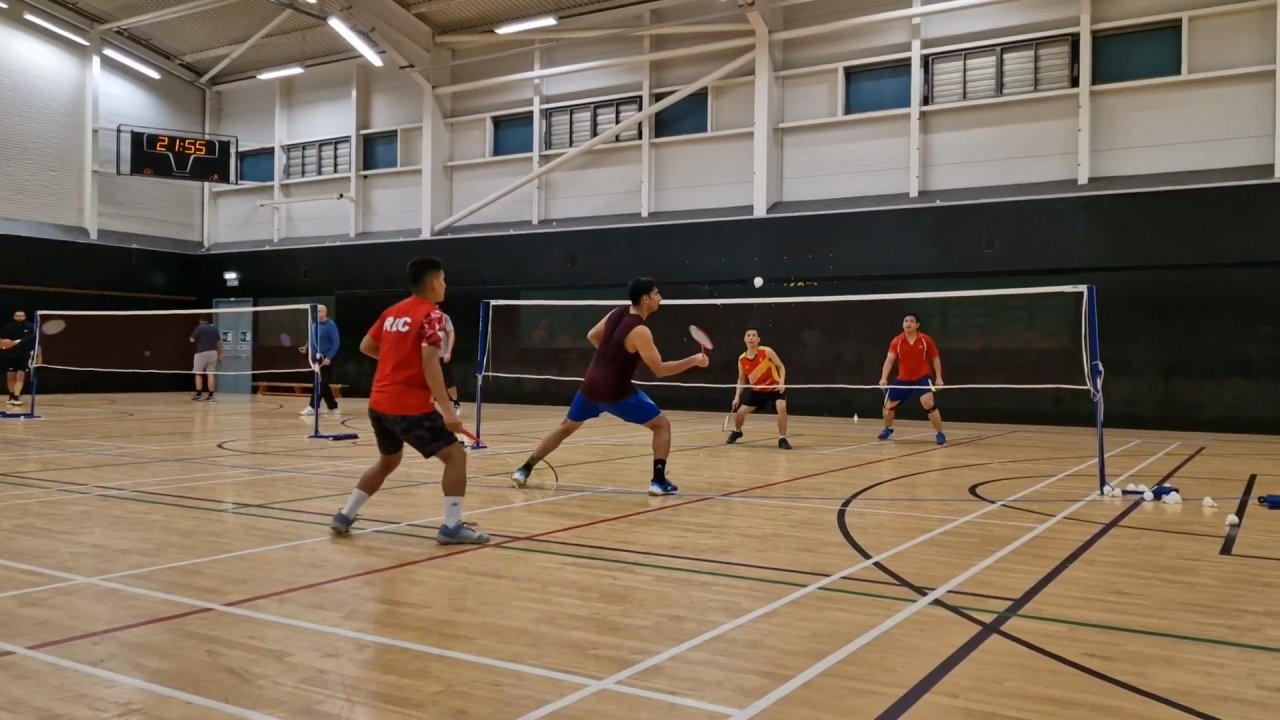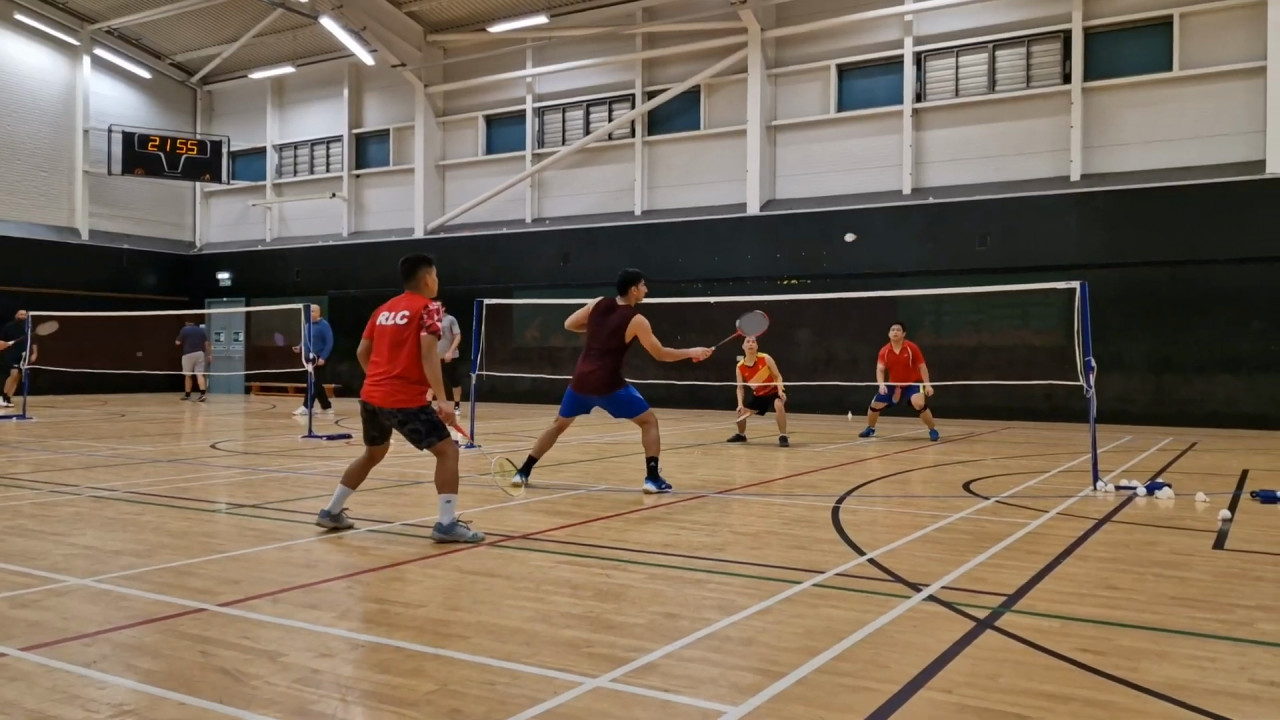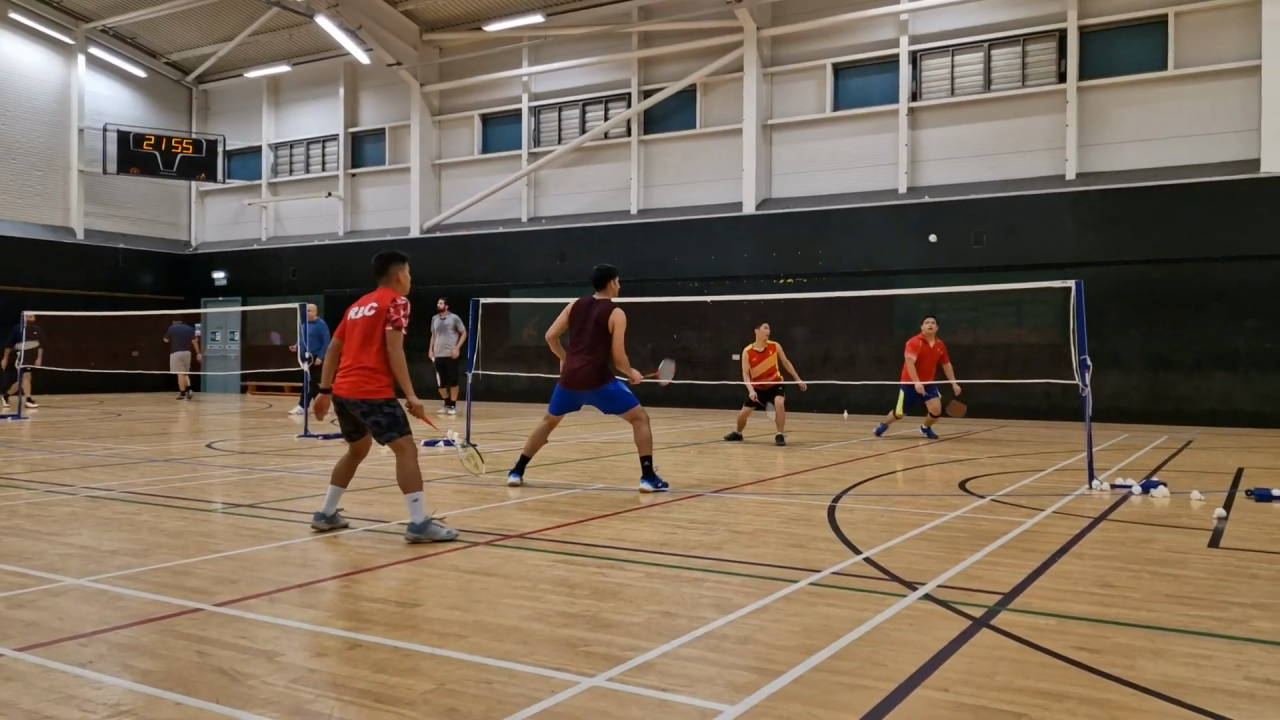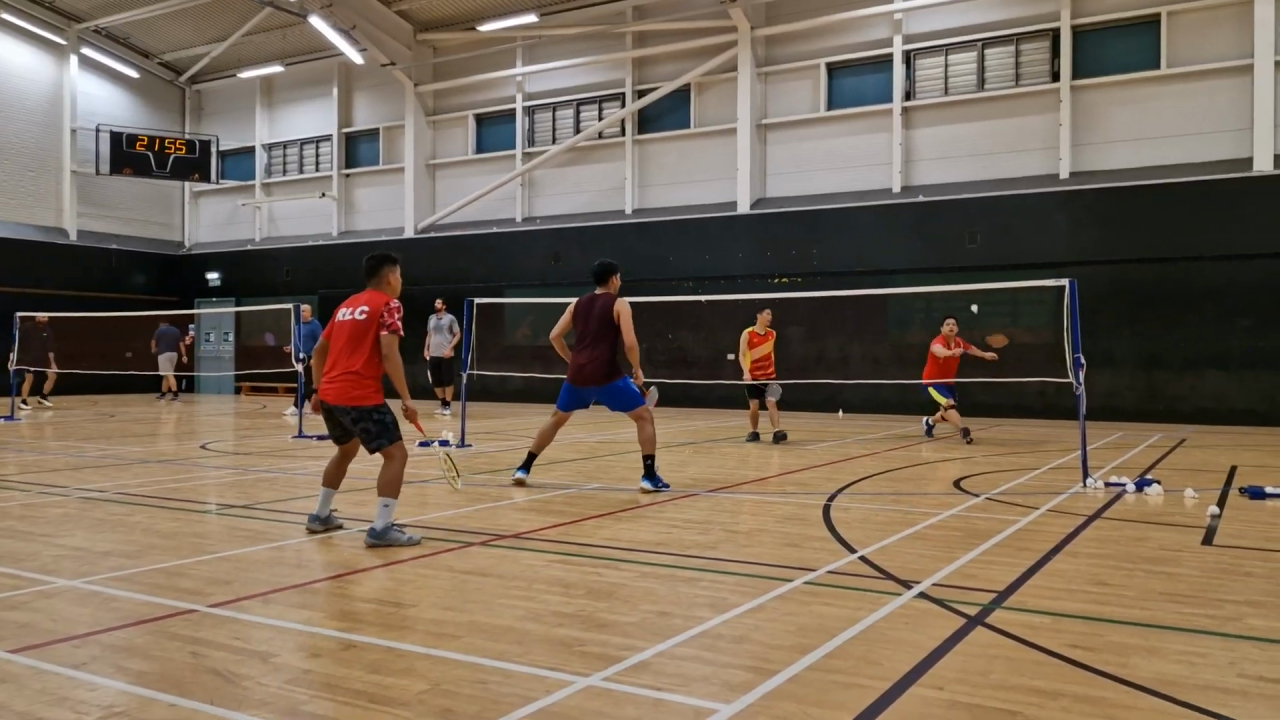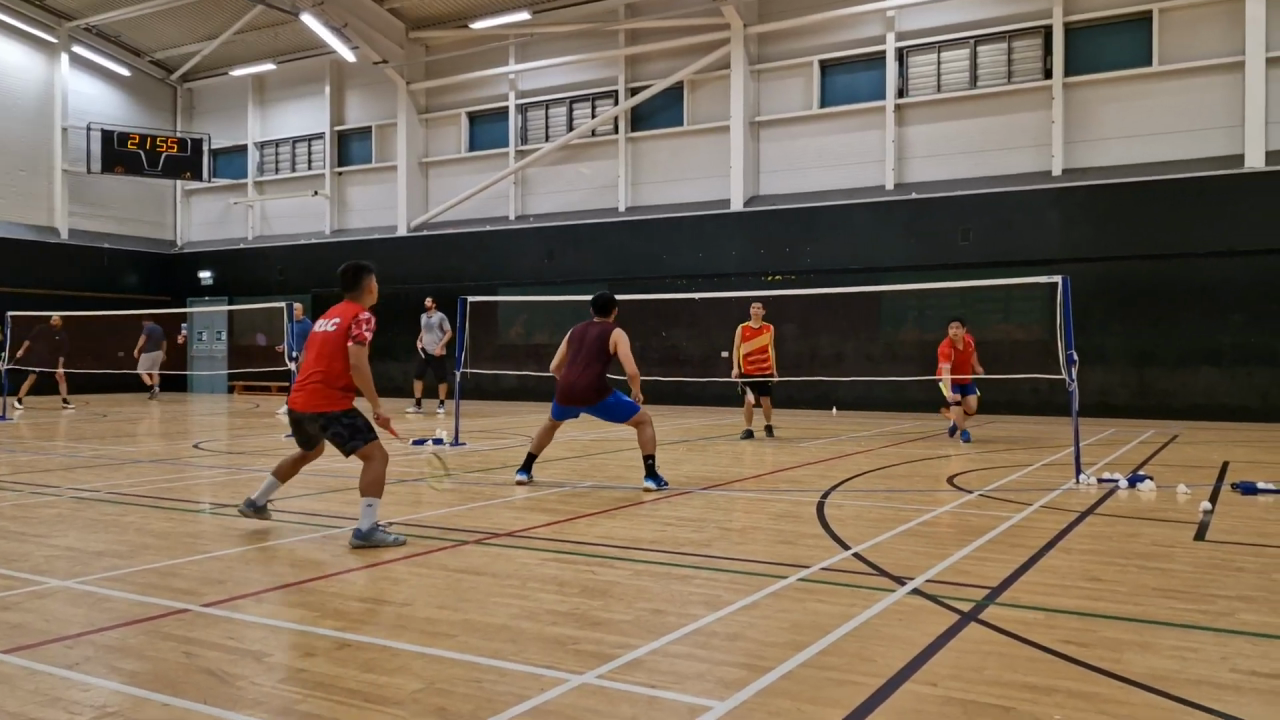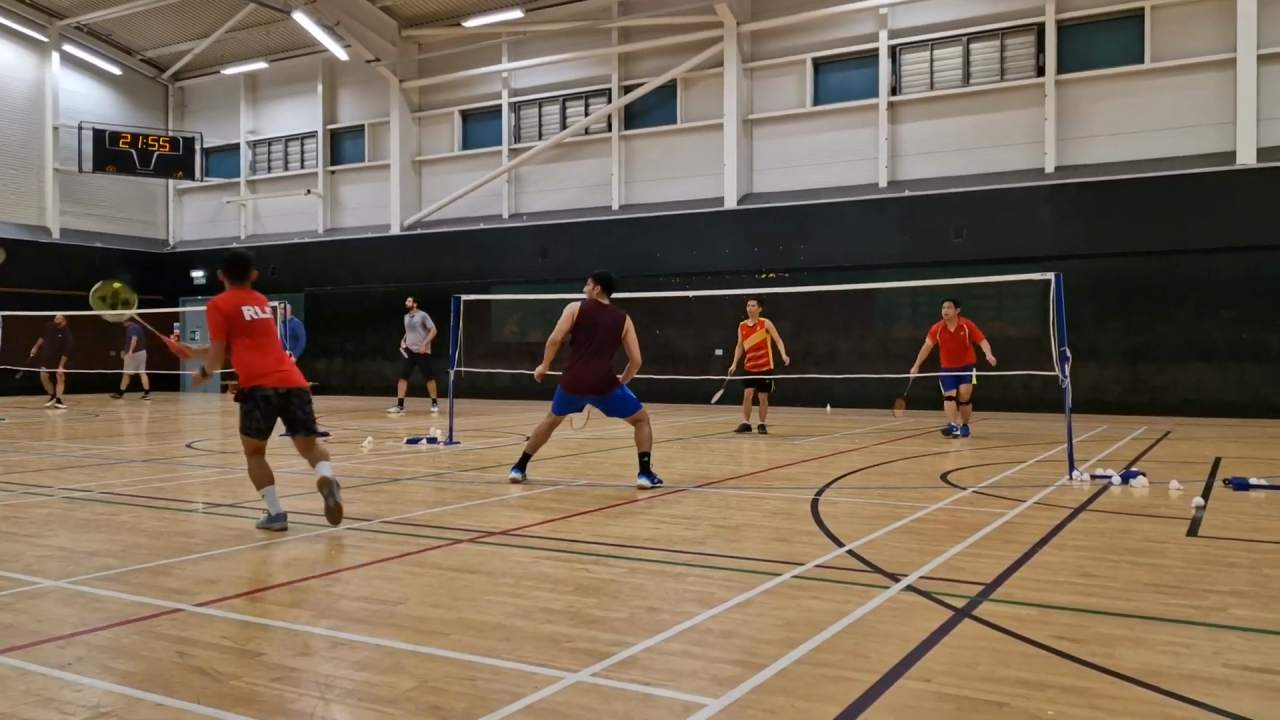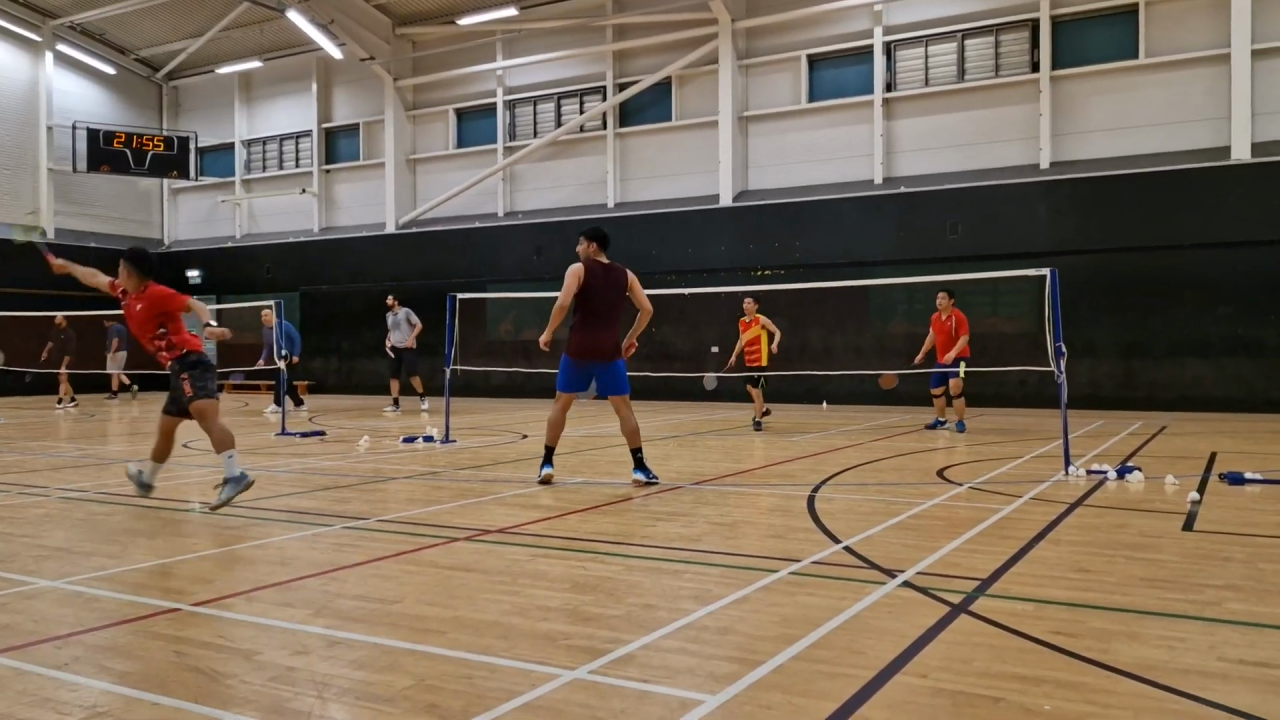
dt=0.3s
person 1, frame 1
left shoulder: (391, 312)
right shoulder: (431, 316)
left elbow: (366, 347)
right elbow: (430, 365)
right wrist: (447, 411)
left hip: (379, 404)
right hip: (410, 407)
left knee: (388, 462)
right knee: (454, 455)
left ankle: (346, 515)
right ankle: (452, 526)
person 1, frame 2
left shoulder: (383, 310)
right shoulder: (429, 308)
left elbow: (362, 352)
right elbow: (429, 355)
right wrist: (442, 401)
left hip: (371, 396)
right hip: (405, 400)
left knee: (372, 454)
right knee: (447, 451)
left ankle: (332, 511)
right ankle: (447, 523)
person 1, frame 3
left shoulder: (357, 305)
right shoulder: (396, 302)
left elbow: (333, 351)
right elbow: (394, 351)
left wrist: (324, 391)
right wrist: (412, 395)
left hip: (345, 390)
right hip: (373, 392)
left knee: (357, 449)
right knee: (406, 450)
left ankle: (326, 513)
right ankle: (419, 522)
person 1, frame 4
left shoulder: (346, 305)
right shoulder: (388, 305)
left elbow: (319, 350)
right elbow: (390, 354)
left wrist: (319, 390)
right wrist: (407, 399)
left hip: (330, 395)
right hip: (360, 398)
left knee: (346, 451)
right knee: (396, 455)
left ankle: (320, 515)
right ankle: (381, 528)
person 1, frame 5
left shoulder: (330, 316)
right shoulder: (362, 316)
right elbow: (357, 365)
right wrist: (377, 406)
left hip: (300, 403)
right hip: (330, 406)
left knee: (307, 453)
right knee: (376, 457)
left ankle: (257, 502)
right ankle: (366, 529)
person 1, frame 6
left shoulder: (219, 305)
right shoulder: (261, 302)
left elbow: (219, 350)
left wrist: (205, 372)
right wrist: (197, 351)
left hip: (258, 387)
right hip: (294, 383)
left knee: (255, 452)
right knee: (311, 447)
left ankle: (275, 513)
right ankle: (327, 478)
person 1, frame 7
left shoulder: (156, 294)
right shoulder: (126, 294)
left elbow: (195, 305)
right elbow: (96, 278)
left wrist: (208, 326)
right wrist: (66, 266)
left hip: (190, 363)
right hip: (181, 368)
left knee: (209, 418)
right knee: (166, 428)
left ankle: (235, 477)
right ankle: (146, 478)
person 2, frame 1
left shoulder: (616, 313)
right shoulder: (640, 331)
left elbow: (592, 336)
right elbow: (659, 370)
right wrist: (694, 361)
left hip: (590, 387)
right hip: (617, 392)
left knee: (566, 428)
right knee: (661, 425)
left ankle: (524, 470)
right ankle: (659, 481)
person 2, frame 2
left shoulder: (598, 304)
right shoulder: (636, 321)
left elbow: (569, 325)
right elbow: (660, 354)
right wrist: (692, 353)
left hip: (580, 381)
right hip: (608, 385)
left knee: (558, 424)
right knee: (649, 422)
left ankle: (523, 472)
right ankle: (653, 478)
person 2, frame 3
left shoulder: (575, 305)
right shoulder: (616, 313)
left elbow: (550, 336)
right elbow: (618, 357)
right wrist: (631, 373)
left hip: (569, 378)
right hip: (598, 380)
left knee: (548, 422)
right knee: (640, 418)
left ankle: (517, 471)
right ankle: (648, 477)
person 2, frame 4
left shoulder: (578, 304)
right shoulder: (619, 304)
left elbow: (555, 336)
right elbow: (630, 343)
right wrist: (637, 369)
left hip: (578, 375)
right hip: (607, 376)
left knee: (557, 419)
right knee: (645, 417)
left ankle: (524, 468)
right ankle: (649, 476)
person 2, frame 5
left shoulder: (575, 331)
right shoulder: (616, 334)
left elbow: (555, 367)
right elbow: (632, 372)
right wrist: (637, 393)
left hip: (565, 393)
right hip: (595, 393)
left knee: (552, 423)
right knee: (644, 420)
left ankle: (524, 470)
right ankle: (651, 476)
person 2, frame 6
left shoulder: (576, 308)
right shoulder: (623, 318)
left elbow: (555, 339)
right elbow: (636, 360)
left wrist: (544, 365)
right wrist: (622, 381)
left hip: (572, 382)
right hip: (604, 384)
left knee: (551, 421)
right knee: (641, 419)
left ankle: (519, 468)
right ankle: (645, 473)
person 2, frame 7
left shoulder: (577, 270)
right shoulder: (625, 275)
left elbow: (563, 304)
right elbow: (647, 309)
left wrist: (547, 334)
right wrist: (631, 338)
left hip: (577, 351)
right hip: (609, 352)
left knee: (561, 405)
right knee: (623, 409)
left ankle: (547, 463)
right ankle: (640, 468)
